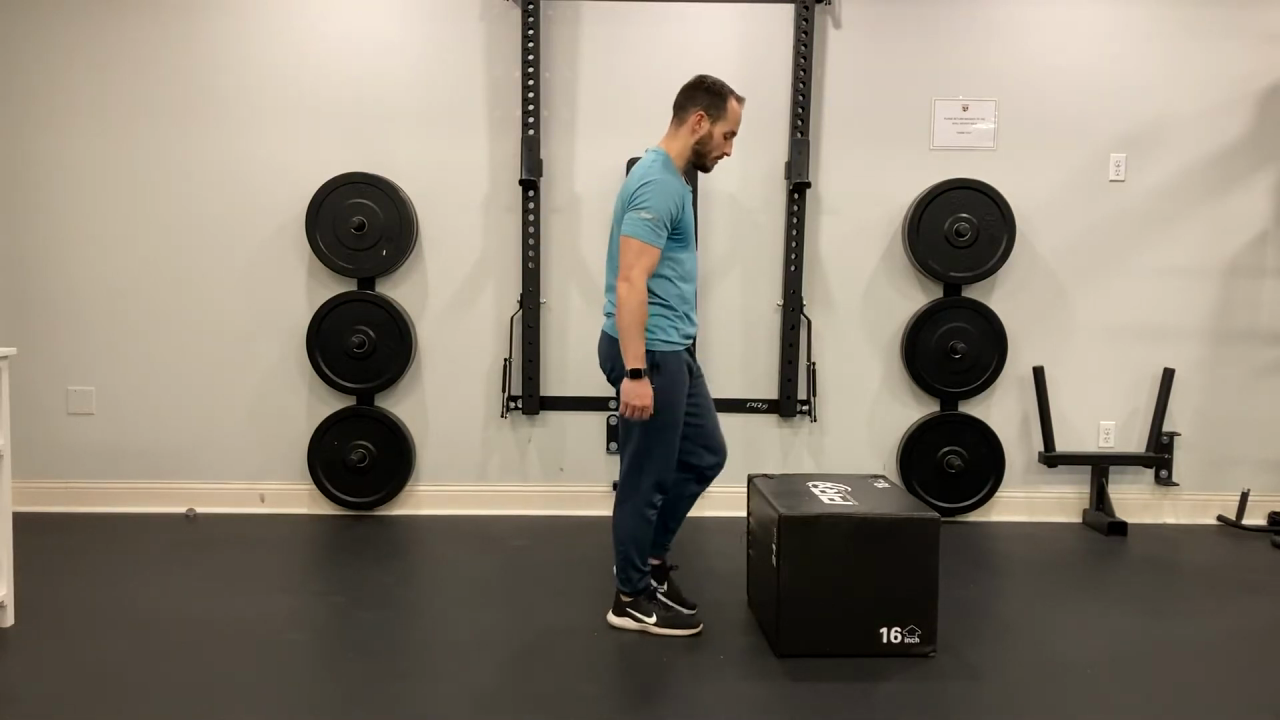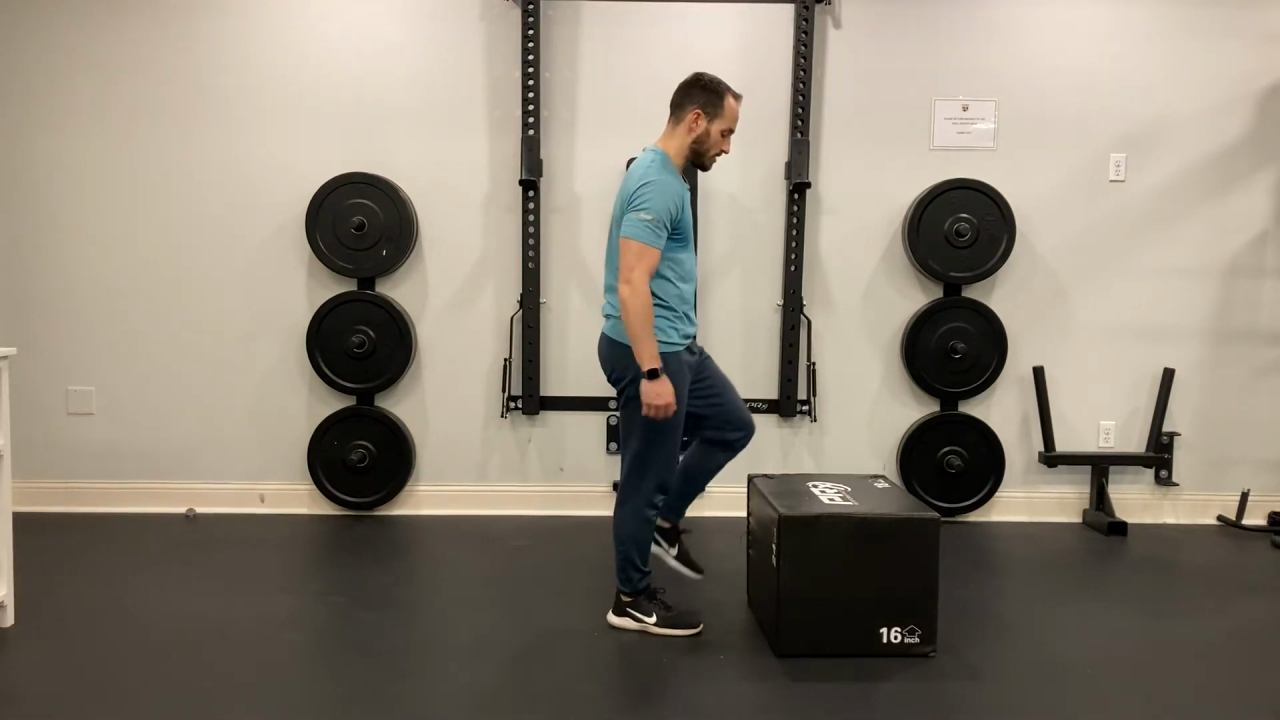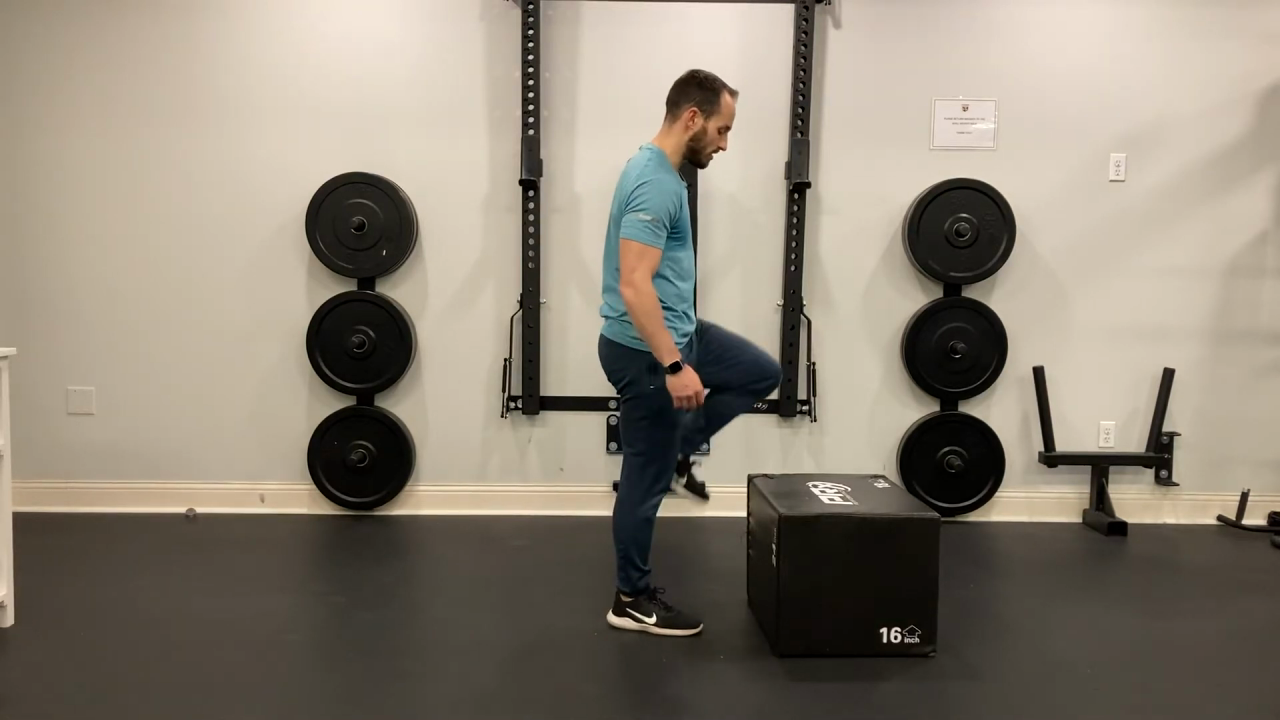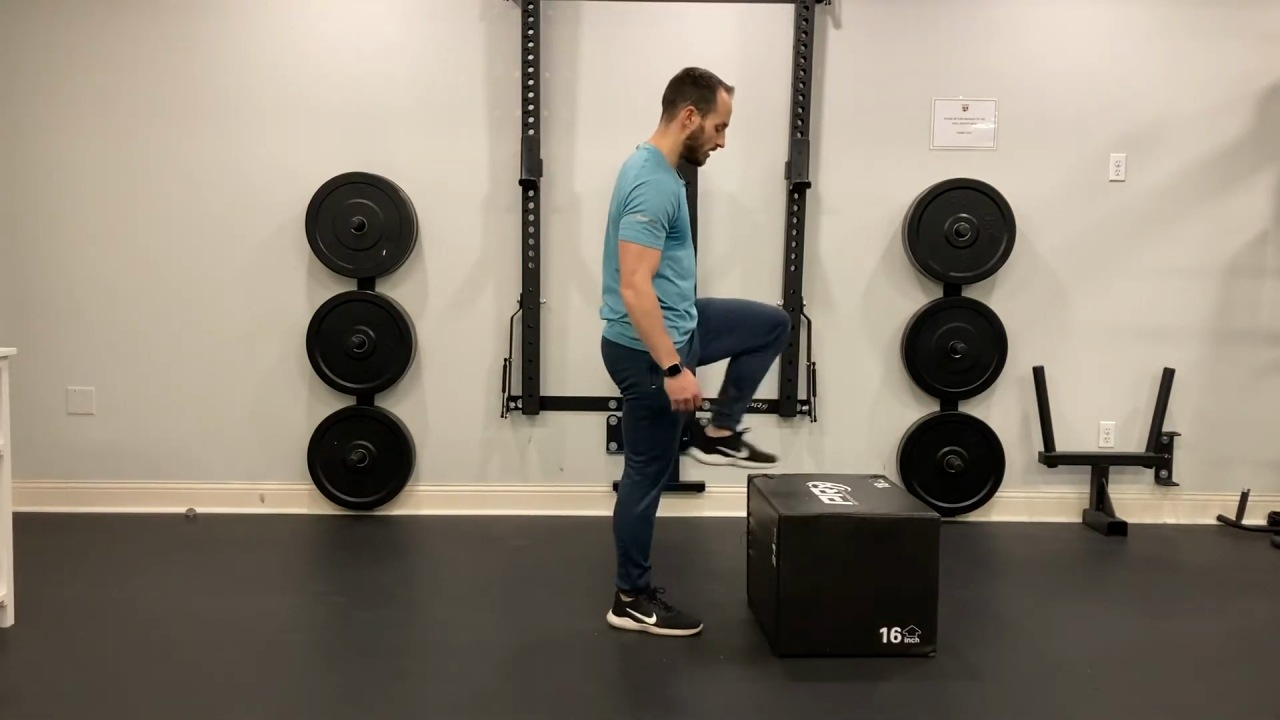
dt=0.2s
person 1, frame 1
left shoulder: (666, 177)
right shoulder: (658, 184)
right elbow: (630, 284)
right wrist: (635, 373)
left hip: (667, 351)
right hip: (652, 355)
left knee: (704, 457)
right knee: (647, 478)
left ankle: (650, 563)
right ankle: (633, 597)
person 1, frame 2
left shoulder: (662, 174)
right shoulder: (657, 184)
right elbow: (632, 285)
right wrist: (651, 372)
left hip: (673, 347)
right hip: (651, 353)
left knee: (733, 426)
right knee: (646, 478)
left ankle: (664, 522)
right ankle: (632, 598)
person 1, frame 3
left shoulder: (656, 170)
right shoulder: (655, 183)
right elbow: (635, 285)
right wrist: (673, 367)
left hip: (674, 334)
right hip: (645, 350)
left knee: (761, 374)
right knee: (646, 475)
left ankle: (675, 454)
right ankle: (632, 599)
person 1, frame 4
left shoulder: (652, 168)
right shoulder: (653, 184)
right elbow: (635, 287)
right wrist: (672, 368)
left hip: (678, 324)
right hip: (648, 348)
left knee: (773, 324)
right knee: (648, 473)
left ankle: (717, 432)
right ankle: (631, 599)
